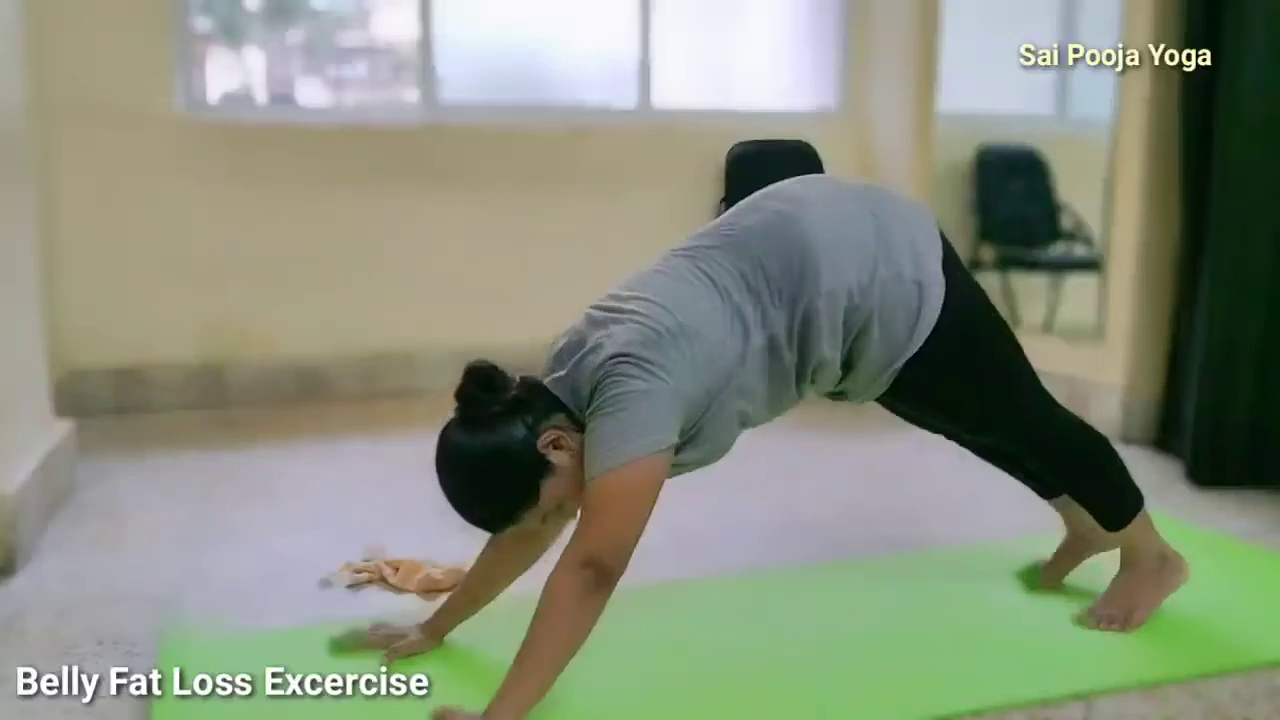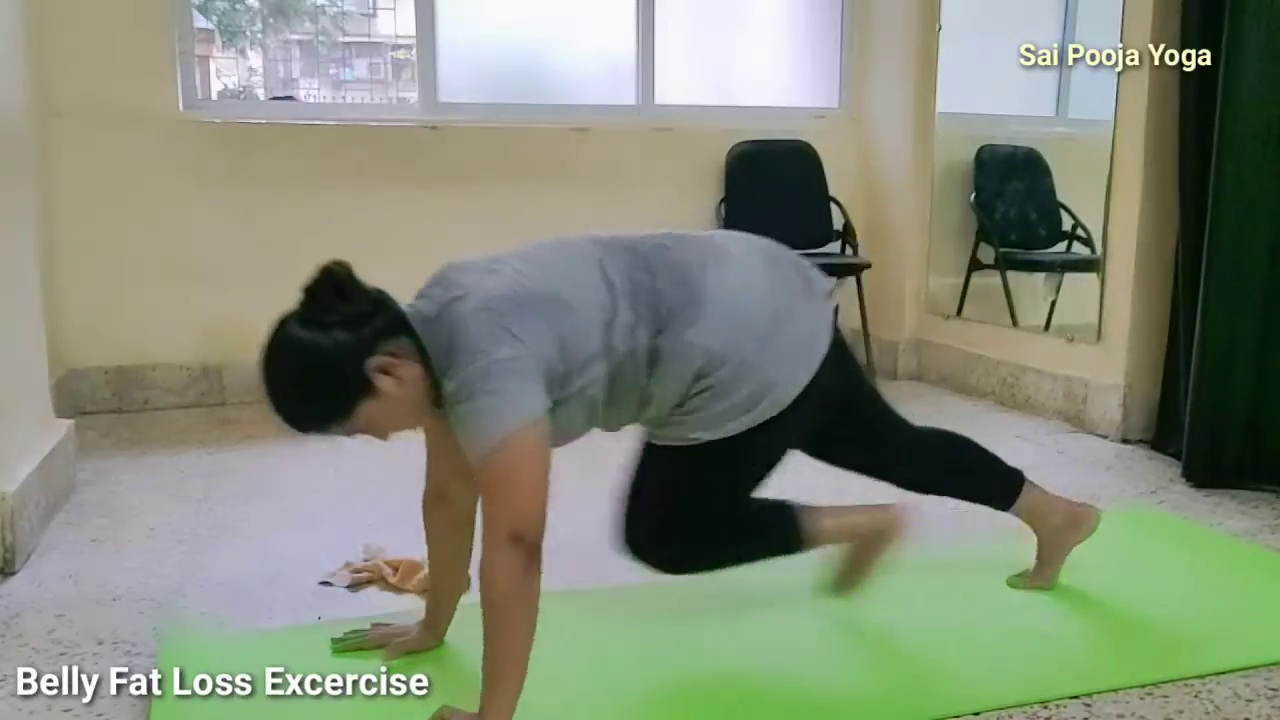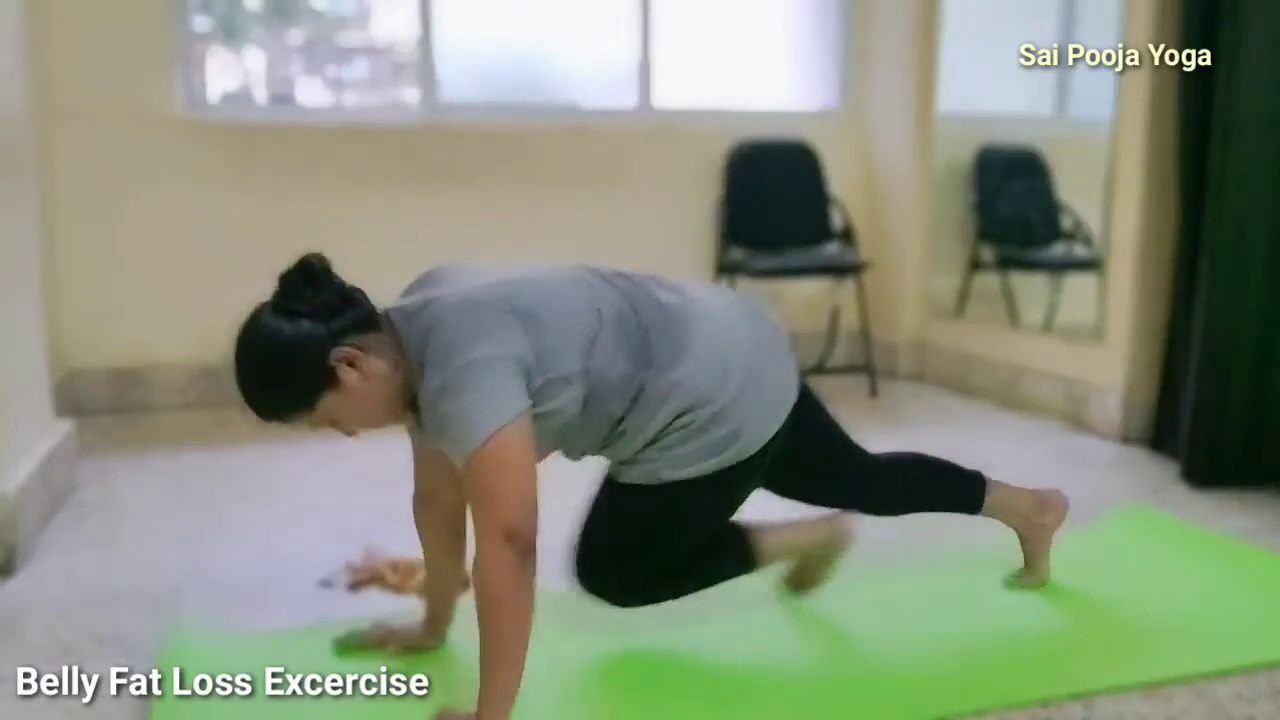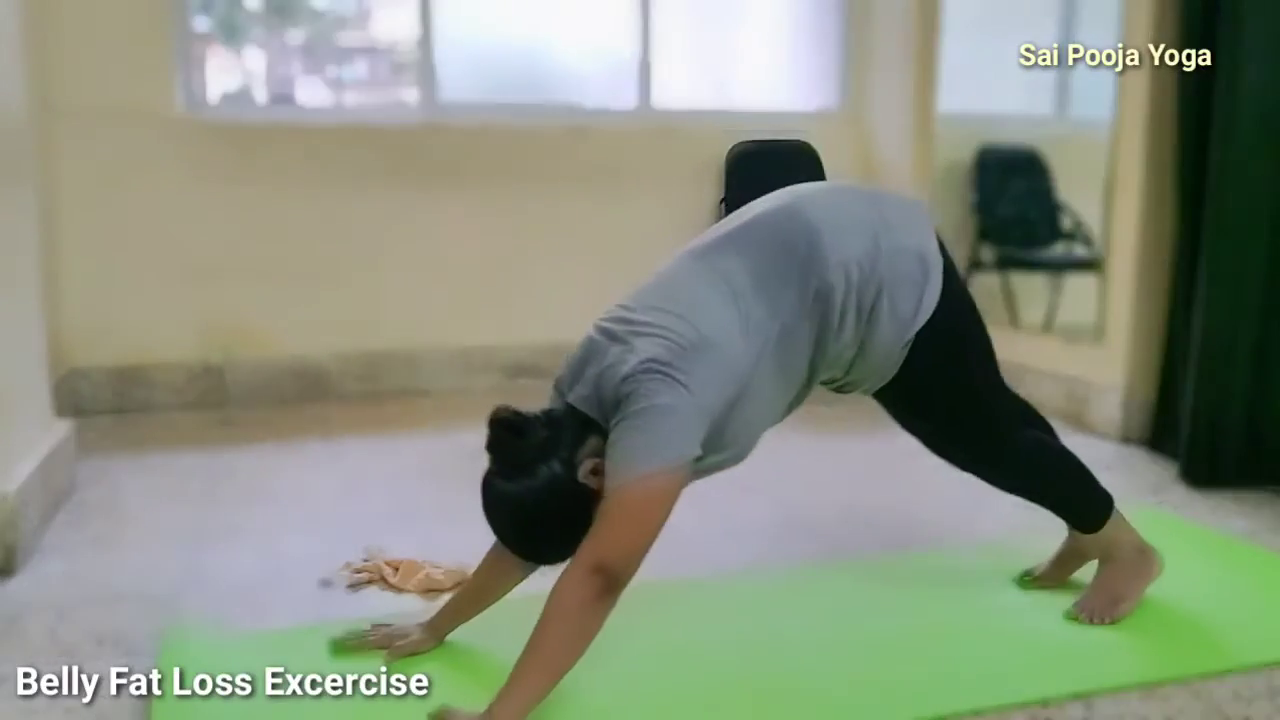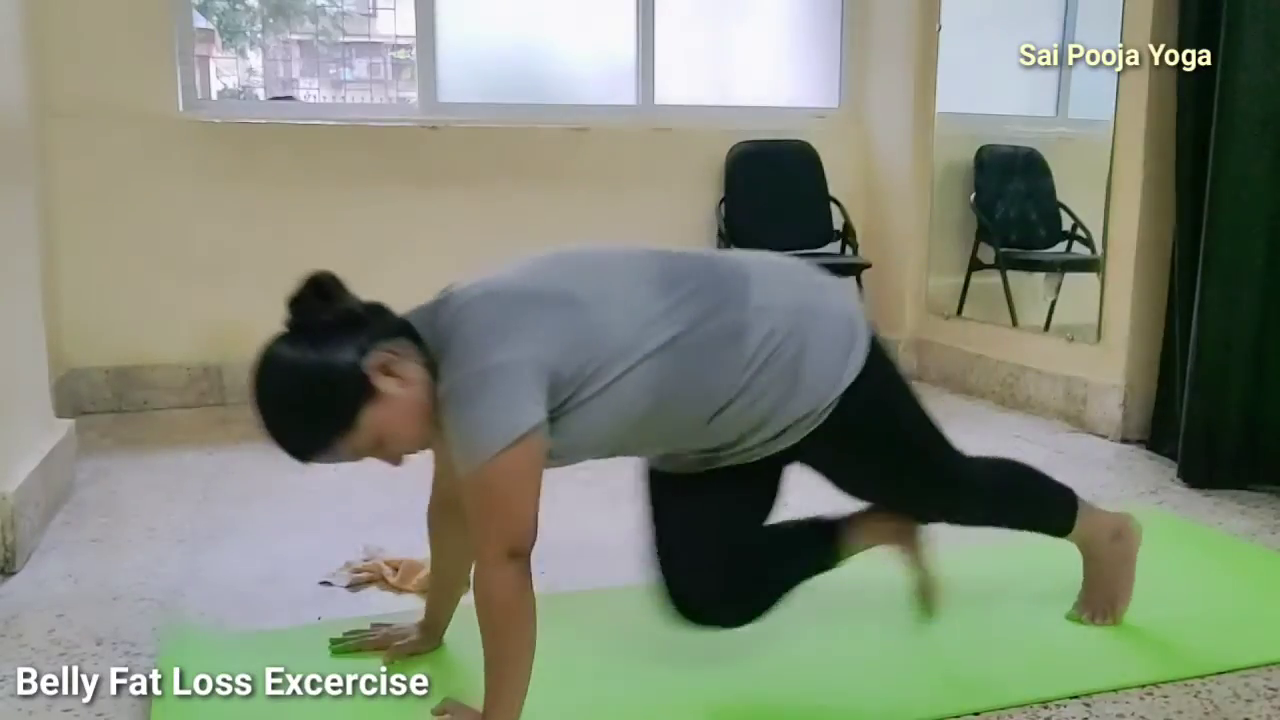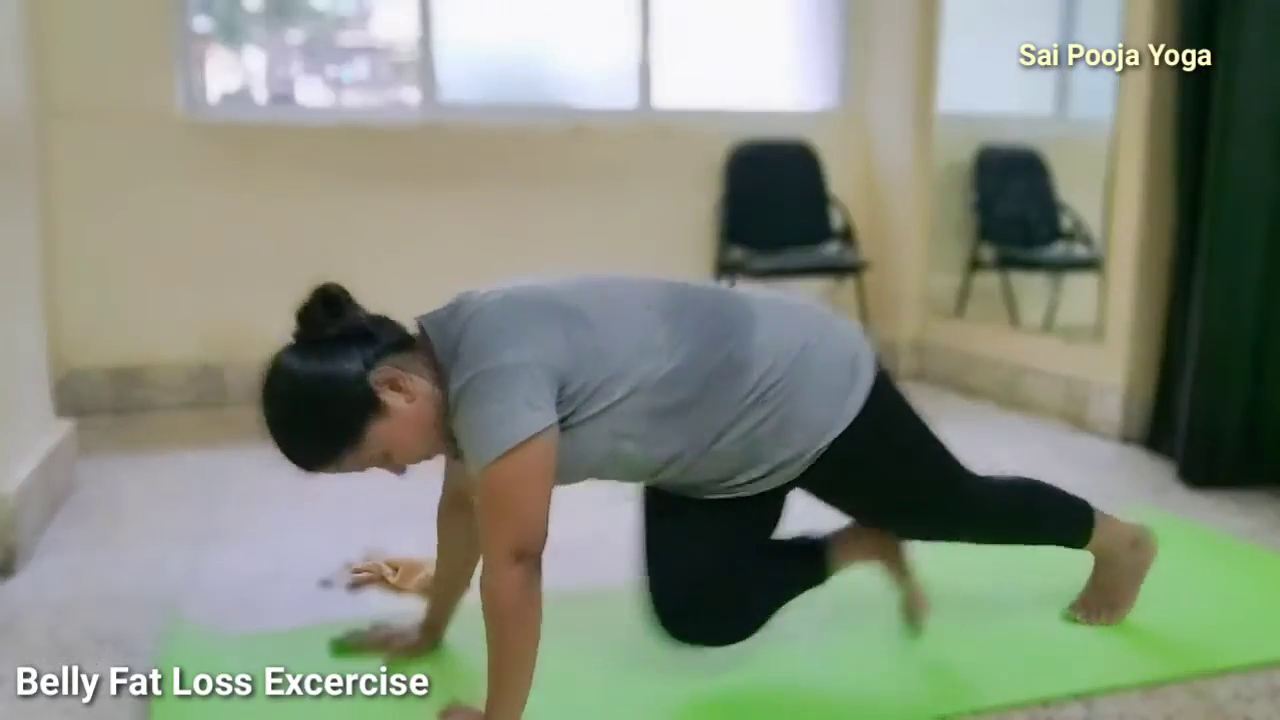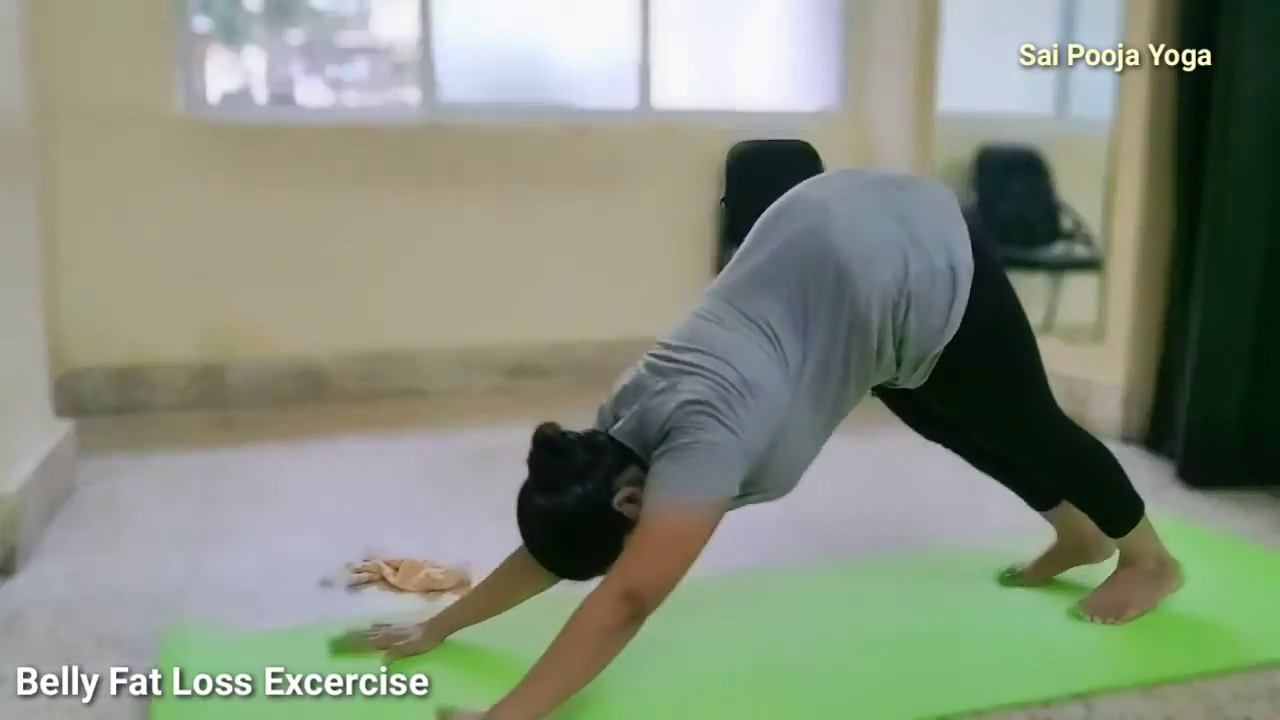
dt=0.7s
person 1, frame 1
left shoulder: (628, 394)
right shoulder: (555, 393)
left elbow: (590, 569)
right elbow: (530, 532)
right wrist: (434, 627)
left hip: (879, 274)
right hip: (814, 238)
left knee: (1020, 417)
right knee: (968, 418)
left ankle: (1152, 557)
right ankle: (1086, 525)
person 1, frame 2
left shoulder: (485, 363)
right shoulder: (426, 332)
left elbow: (513, 545)
right elbow: (448, 493)
right wrist: (430, 626)
left hip: (748, 355)
right hip: (757, 300)
left knee: (663, 537)
right knee: (885, 444)
left ankle: (849, 527)
right ankle: (1058, 515)
person 1, frame 3
left shoulder: (461, 367)
right shoulder: (408, 338)
left elbow: (508, 544)
right elbow: (439, 495)
right wrist: (432, 623)
left hip: (716, 396)
right hip: (727, 354)
left knee: (617, 571)
right knee: (845, 475)
left ankle: (798, 539)
right ankle: (1033, 506)
person 1, frame 4
left shoulder: (657, 406)
right shoulder: (577, 412)
left elbow: (598, 577)
right elbow: (538, 528)
right wrist: (434, 627)
left hip: (880, 268)
right hip: (817, 250)
left knee: (981, 430)
right knee: (975, 421)
left ankle: (1127, 549)
right ankle: (1085, 534)
person 1, frame 5
left shoulder: (481, 364)
right shoulder: (434, 352)
left elbow: (504, 557)
right elbow: (455, 503)
right wrist: (429, 628)
left hip: (796, 357)
right hip: (705, 406)
left knee: (942, 482)
right knee: (708, 597)
left ankle: (1101, 532)
right ankle: (878, 529)
person 1, frame 6
left shoulder: (490, 372)
right shoulder: (442, 363)
left elbow: (514, 557)
right elbow: (464, 506)
right wrist: (429, 629)
left hip: (801, 394)
left knee: (954, 500)
right knee: (695, 614)
left ankle: (1118, 540)
right ankle: (865, 540)
person 1, frame 7
left shoulder: (700, 441)
right shoulder: (623, 430)
left elbow: (625, 604)
right elbow: (550, 541)
right wrist: (437, 626)
left hip: (917, 258)
right hip: (849, 226)
left knee: (1026, 426)
right knee: (944, 419)
left ankle: (1149, 556)
right ankle: (1080, 530)
